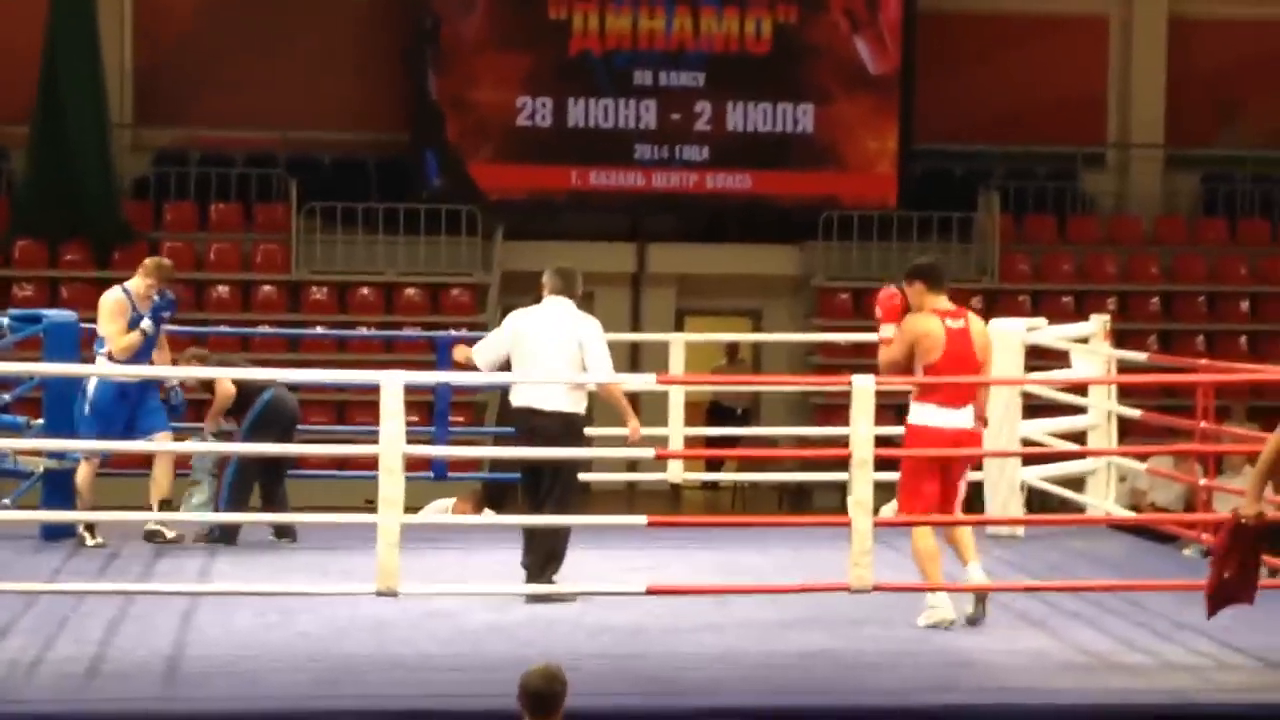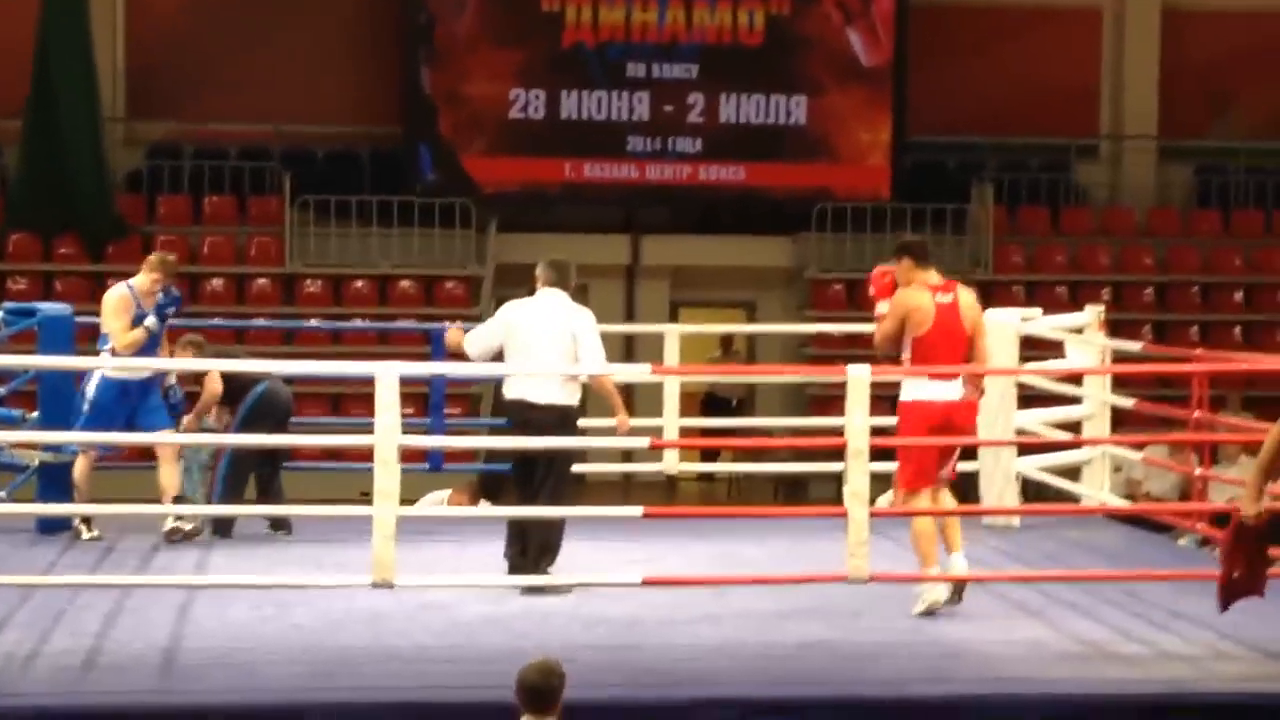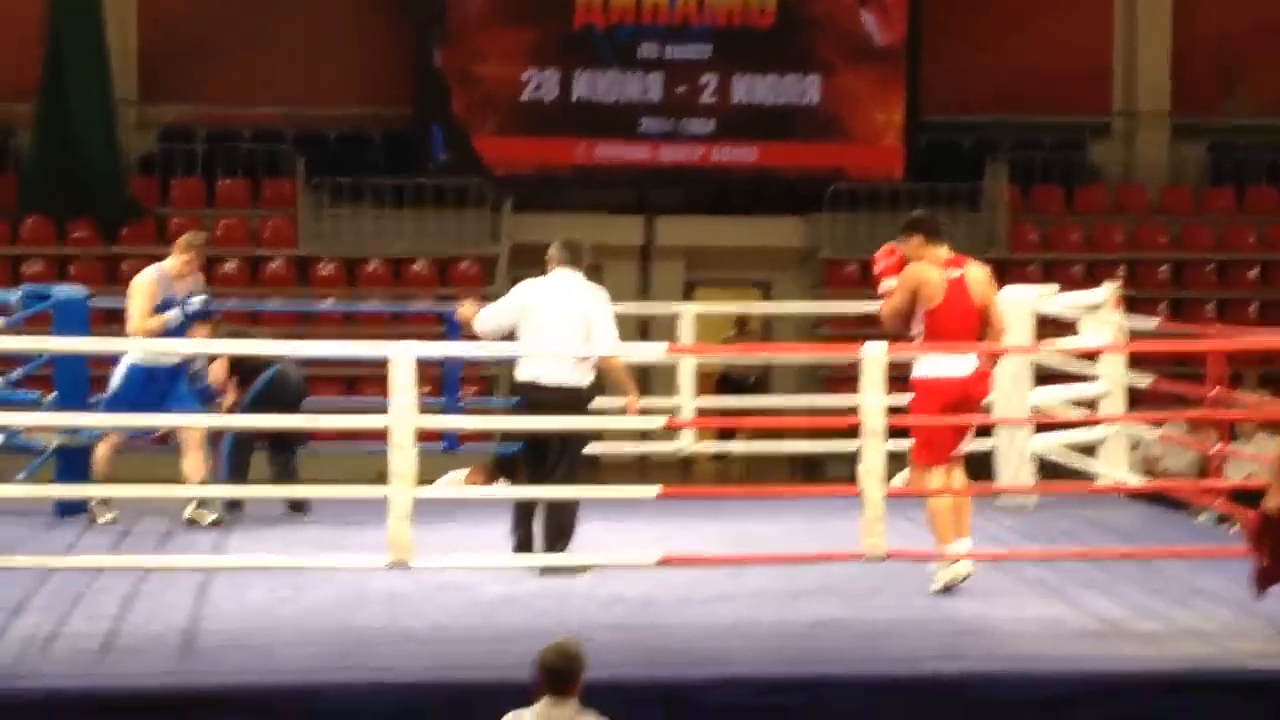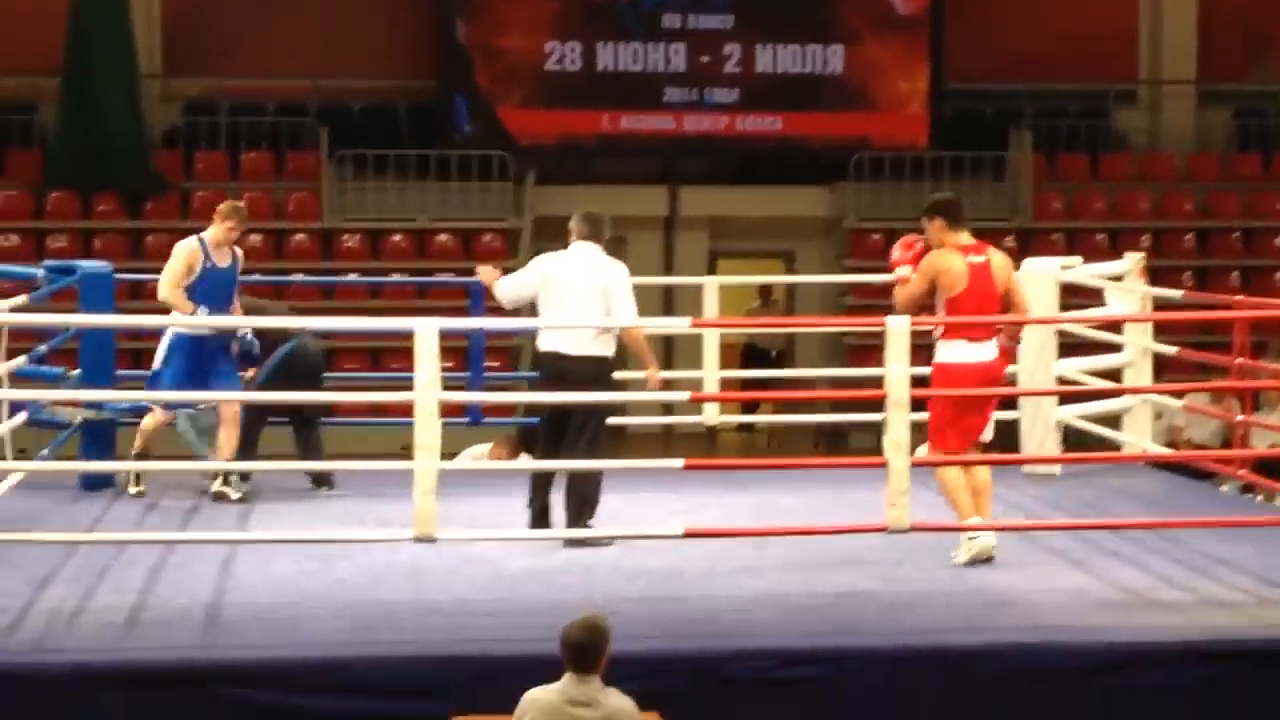
dt=0.1s
person 1, frame 1
left shoulder: (916, 324)
right shoulder: (976, 324)
left elbow: (888, 367)
right elbow: (983, 383)
left wrist: (887, 323)
left hip: (926, 427)
right hip: (964, 428)
left knee: (918, 517)
right knee: (949, 510)
left ankle: (939, 601)
right ankle: (974, 571)
person 1, frame 2
left shoulder: (906, 297)
right shoulder: (967, 297)
left elbow: (884, 345)
right elbow: (979, 355)
left wrist: (881, 301)
right wrist: (971, 393)
left hip: (920, 403)
right hip: (956, 401)
left knee: (914, 494)
right knee: (939, 484)
left ankle: (934, 581)
right ankle: (956, 562)
person 1, frame 3
left shoulder: (917, 272)
right shoulder: (979, 272)
left elbow: (892, 321)
right elbow: (996, 326)
left wrist: (887, 279)
right wrist: (984, 363)
left hip: (933, 379)
right hip: (968, 376)
left knee: (928, 470)
right knee: (952, 461)
left ankle: (951, 557)
right ankle: (962, 547)
person 1, frame 4
left shoulder: (937, 260)
right shoulder: (998, 259)
left elbow: (905, 303)
right elbow: (1020, 311)
left wrist: (902, 268)
right wrist: (1005, 342)
left hip: (953, 364)
right hip: (989, 361)
left knee: (942, 454)
right knee: (971, 448)
left ankle: (974, 530)
right ankle: (985, 530)
person 2, frame 1
left shoulder: (519, 318)
right shoulder: (585, 323)
left elbow: (482, 360)
right elbow: (604, 379)
left wrist: (464, 354)
right wrist: (629, 416)
left hip: (526, 416)
right hip: (563, 420)
left knee: (534, 500)
right knee: (557, 503)
left ankle: (536, 572)
right ankle: (541, 581)
person 2, frame 2
left shoulder: (513, 310)
right shoulder: (579, 315)
left elbow: (475, 348)
right elbow: (596, 373)
left wrist: (458, 340)
right wrist: (620, 410)
left hip: (519, 409)
right hip: (557, 412)
left knee: (524, 490)
right knee: (550, 495)
left ankle: (518, 566)
right ankle: (537, 573)
person 2, frame 3
left shoulder: (526, 291)
right shoulder: (592, 296)
left elbow: (485, 326)
right elbow: (607, 353)
left wrist: (469, 314)
right wrist: (630, 392)
left hip: (531, 390)
right hip: (569, 393)
left knee: (531, 470)
right knee: (563, 475)
left ankle: (522, 546)
right ankle: (554, 552)
person 2, frame 4
left shoulder: (546, 263)
right shoulder: (612, 269)
left elbow: (507, 293)
right elbow: (628, 326)
left wrist: (492, 279)
right wrist: (650, 364)
left hip: (552, 361)
right hip: (591, 365)
left knee: (549, 443)
right knee: (585, 448)
left ankle: (538, 519)
right ankle: (578, 525)
person 3, frame 1
left shoulder: (158, 299)
right shoulder: (114, 299)
right elbow: (120, 350)
left wrist: (171, 384)
right wrist: (150, 322)
left hip: (142, 384)
right hip: (109, 384)
left knee: (165, 448)
right knee: (92, 458)
left ankle: (156, 521)
right ankle: (86, 526)
person 3, frame 2
left shoulder: (163, 298)
right shoulder: (118, 297)
right elbow: (124, 346)
left wrist: (170, 382)
right wrist: (155, 318)
left hip: (145, 382)
right hip: (113, 381)
left knee: (168, 447)
right knee: (90, 452)
left ankle: (174, 520)
right ankle: (82, 518)
person 3, frame 3
left shoulder: (195, 282)
right shoulder: (148, 280)
right elbow: (137, 328)
left wrist: (198, 369)
right wrist: (180, 313)
left hip: (174, 369)
right hip: (141, 367)
left knee: (196, 434)
right knee: (113, 436)
left ankle: (196, 506)
right ankle: (99, 499)
person 3, frame 4
left shoulder: (236, 255)
right shoulder: (188, 249)
right elbow: (166, 291)
left wrist: (244, 333)
right wrist: (203, 315)
left hip: (218, 340)
right hip: (185, 338)
left knee: (231, 410)
right knee: (164, 412)
left ankle: (221, 480)
right ankle: (136, 465)
person 4, frame 1
left shoulder: (211, 367)
right shoulder: (221, 374)
left elbow: (228, 392)
left wrist: (210, 420)
left hip: (268, 405)
right hip: (287, 404)
left knee: (239, 466)
right knee: (273, 470)
left ankle: (223, 532)
right ankle: (284, 530)
person 4, frame 2
left shoulder: (207, 358)
left elbow: (215, 391)
left wrist: (192, 418)
left hip: (261, 397)
right hip: (280, 396)
left knee: (231, 458)
right knee: (267, 463)
left ankle: (218, 524)
right ankle: (279, 522)
person 4, frame 3
left shoulder: (224, 339)
right shoulder: (236, 340)
left elbow: (216, 378)
left hip: (274, 379)
right hip: (292, 378)
left knee: (236, 439)
right knee: (282, 443)
left ankle: (230, 500)
right ankle: (297, 501)
person 4, frame 4
left shoulder: (243, 308)
right shoulder: (262, 307)
left hip: (290, 351)
right hip: (310, 351)
left knee: (251, 411)
right knee: (305, 417)
left ankle: (239, 472)
right ankle: (321, 477)
